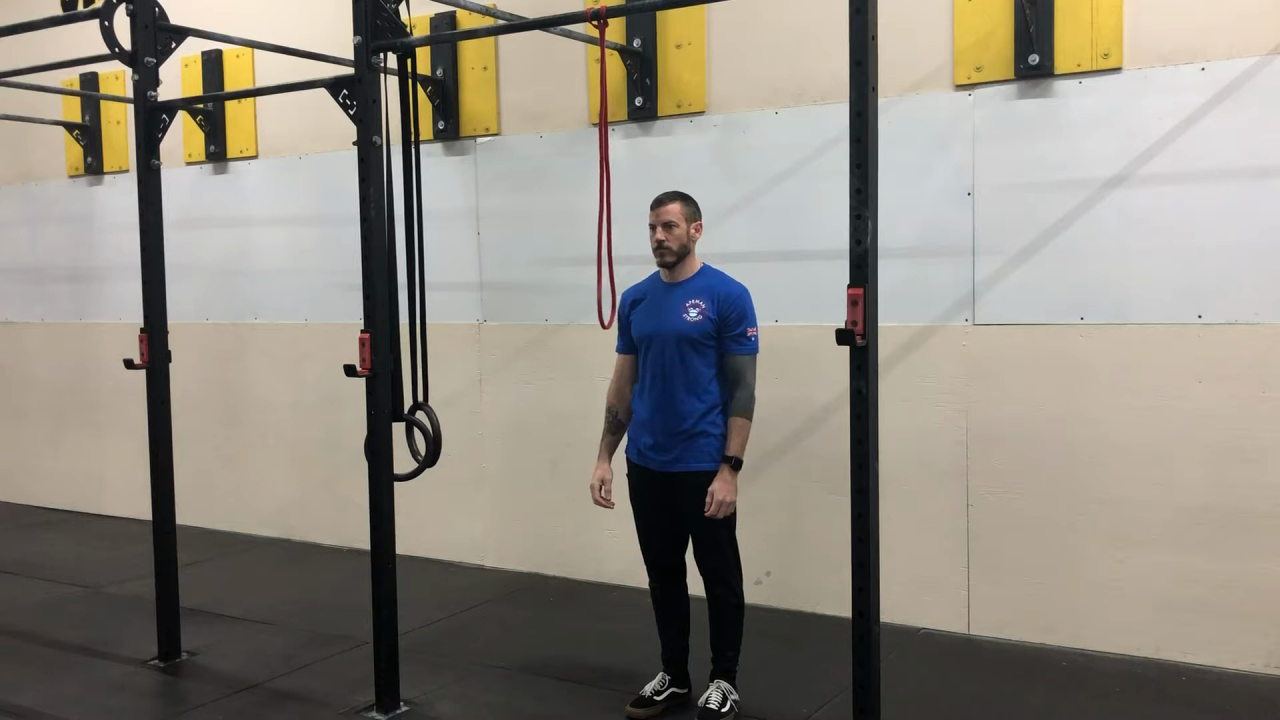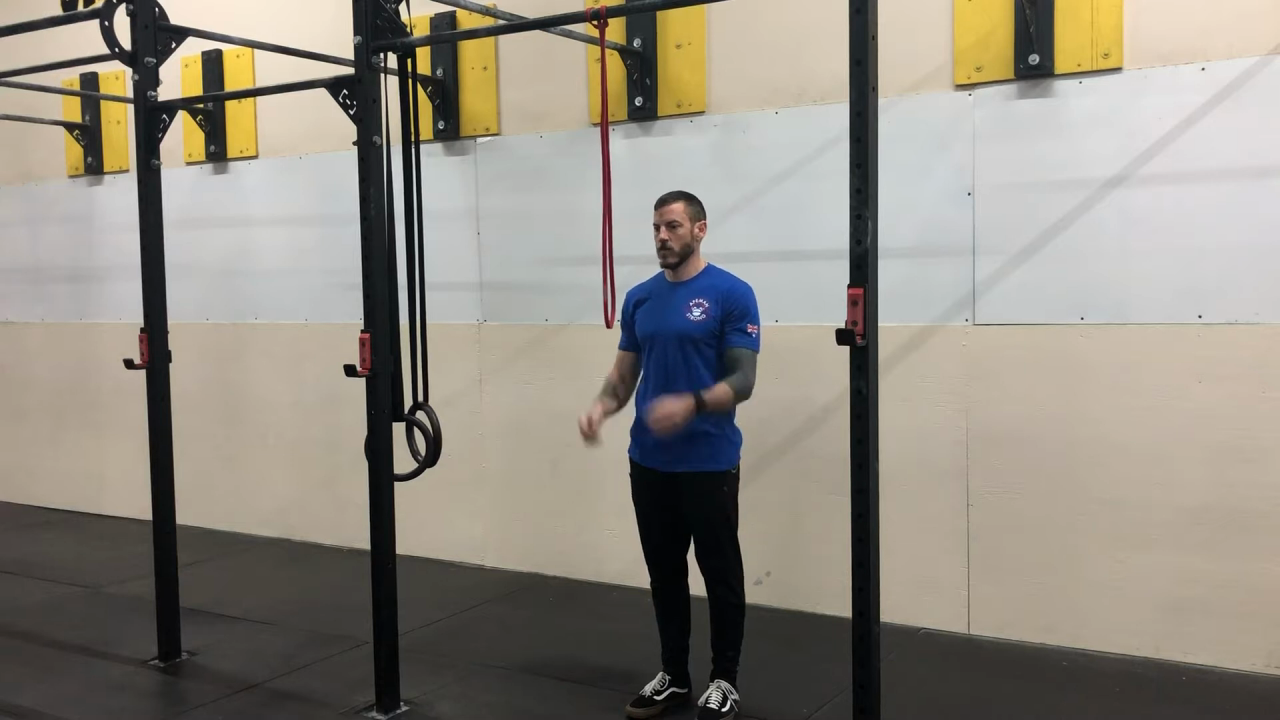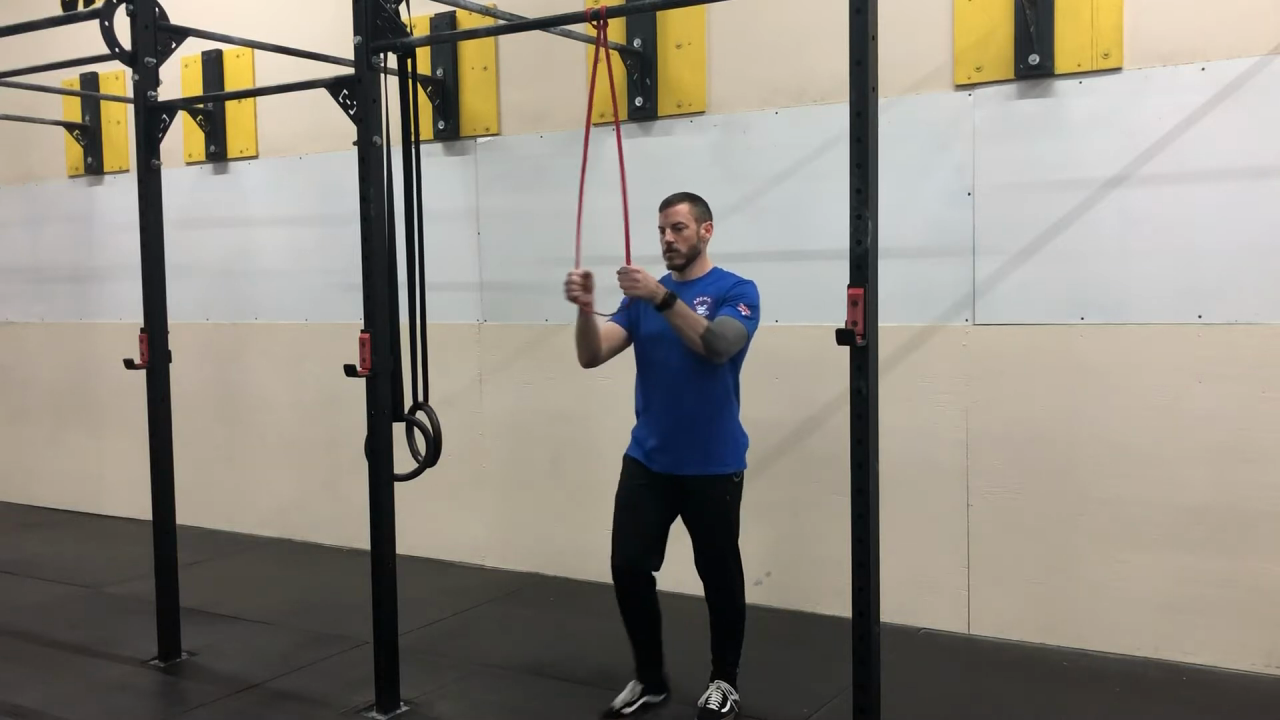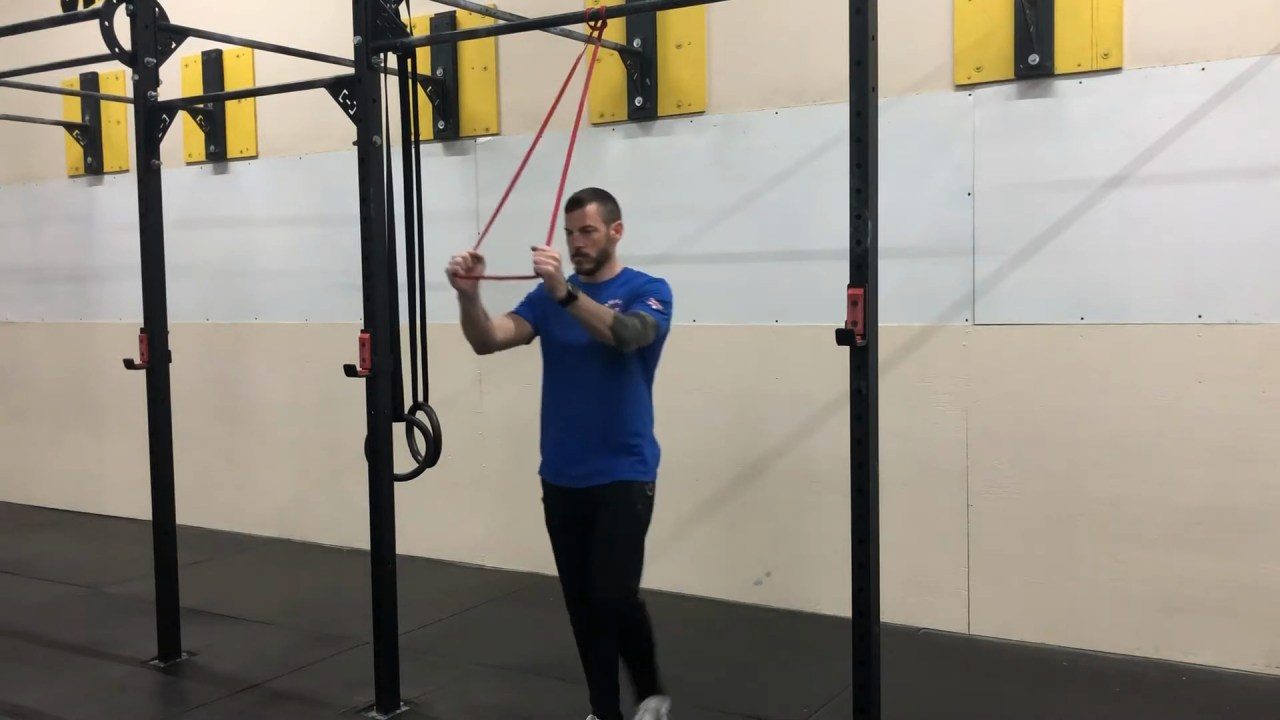
dt=0.7s
person 1, frame 1
left shoulder: (726, 295)
right shoulder: (635, 299)
left elbow: (742, 389)
right elbow: (623, 385)
left wrist: (729, 469)
right wrist: (604, 457)
left hip: (704, 466)
right hip: (647, 465)
left knee: (719, 577)
right knee: (663, 576)
right ankle: (673, 676)
person 1, frame 2
left shoulder: (731, 294)
right shoulder: (639, 298)
left elbow: (743, 380)
right elbow: (625, 374)
left wrist: (691, 403)
right wrist: (601, 408)
left hip: (708, 464)
right hip: (648, 462)
left knee: (720, 574)
right knee: (664, 573)
right ankle: (673, 675)
person 1, frame 3
left shoulder: (736, 291)
right shoulder: (641, 299)
left elbow: (717, 346)
right elbow: (592, 356)
left wrist: (663, 298)
right wrist: (585, 306)
left hip: (713, 464)
right hip: (647, 460)
left knee: (719, 577)
right knee: (628, 568)
person 1, frame 4
left shoulder: (648, 291)
right shoulder: (547, 298)
left elbow: (625, 335)
right elbow: (487, 341)
left wrist: (565, 290)
right wrist: (468, 293)
left hip: (623, 475)
right hip: (561, 476)
left knee: (613, 596)
right knee: (582, 601)
